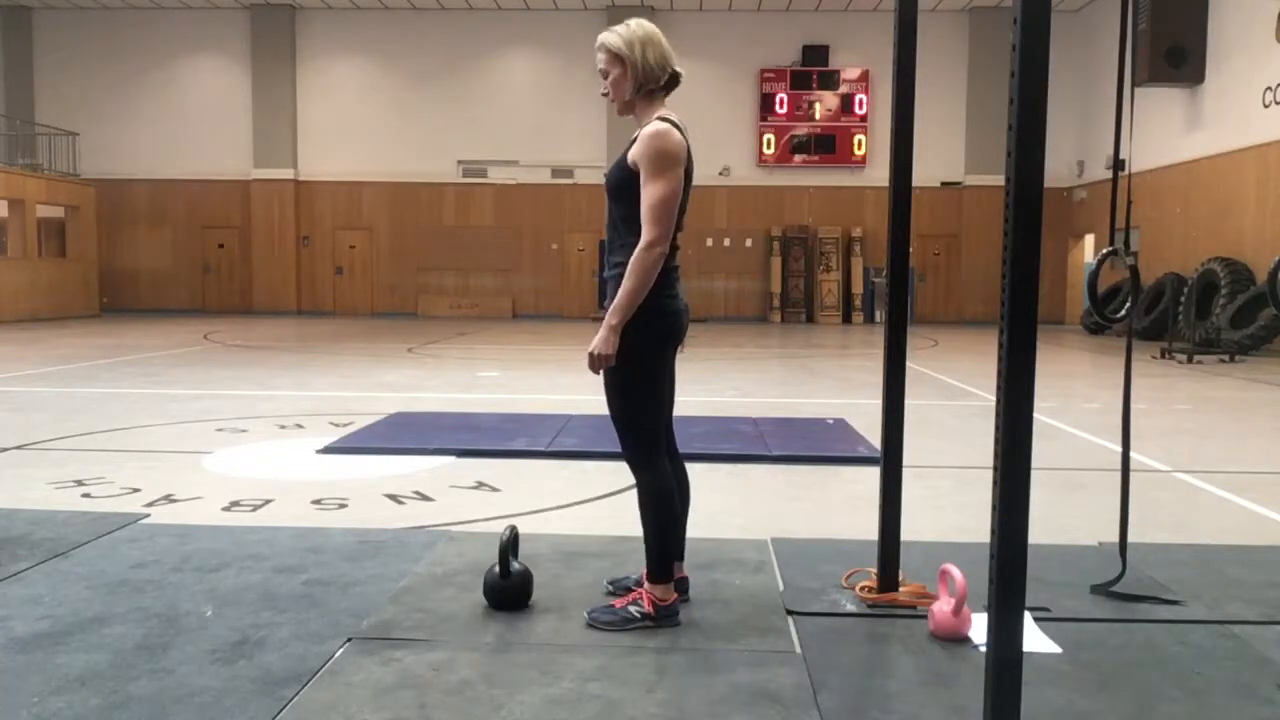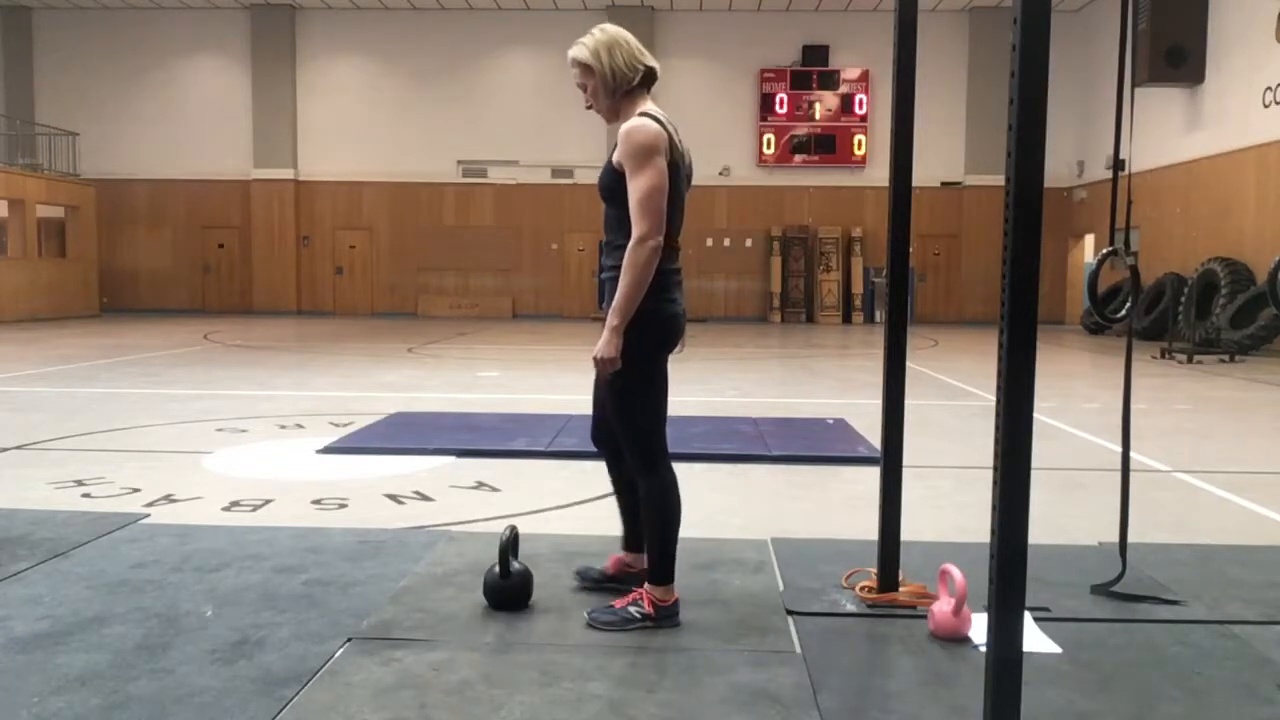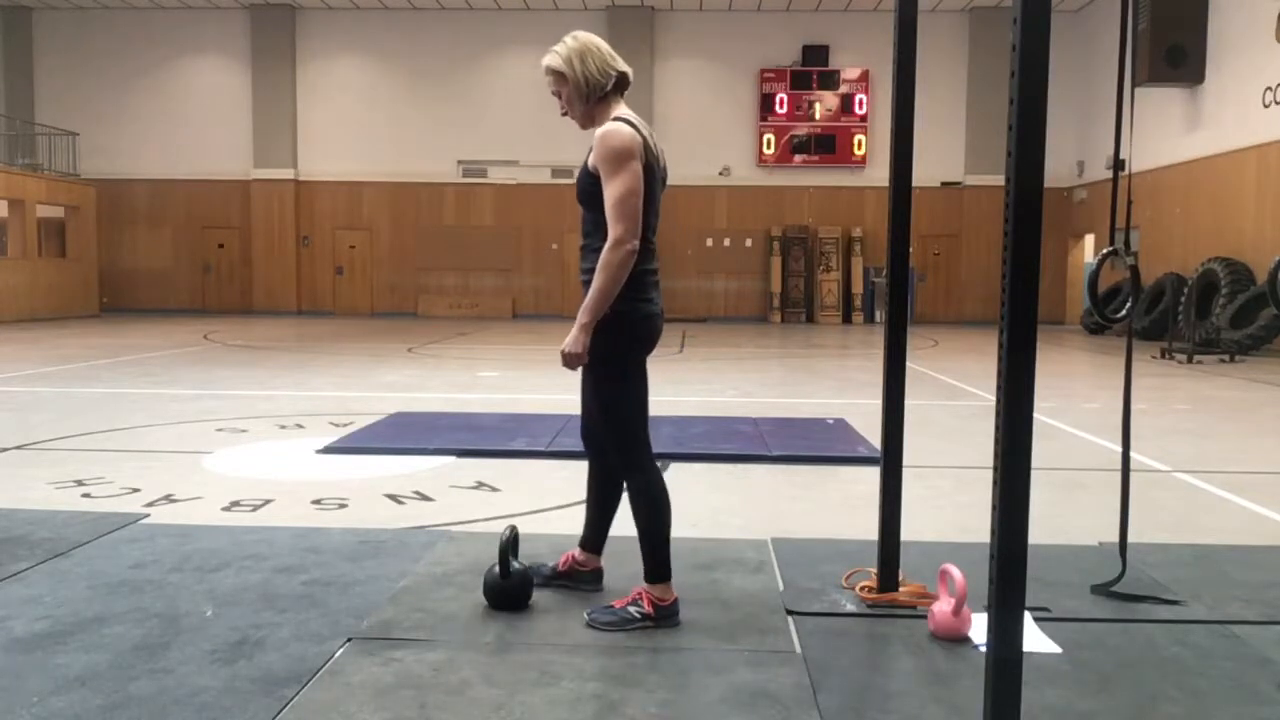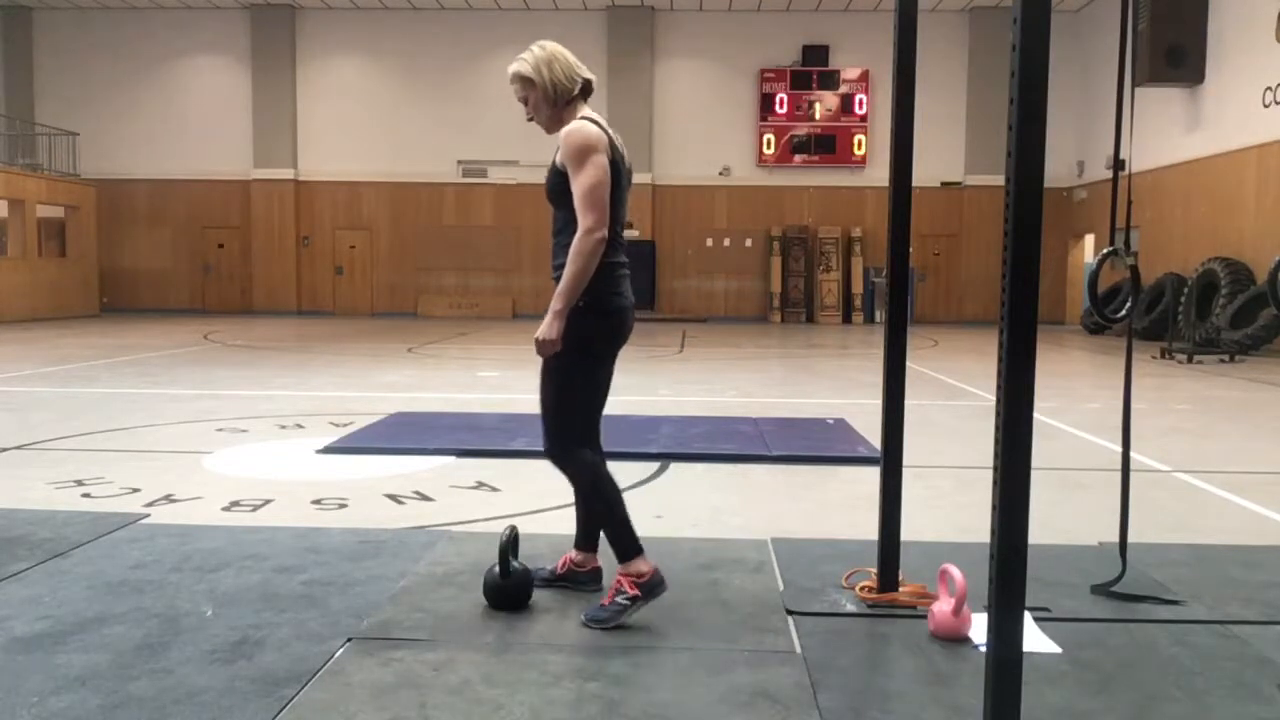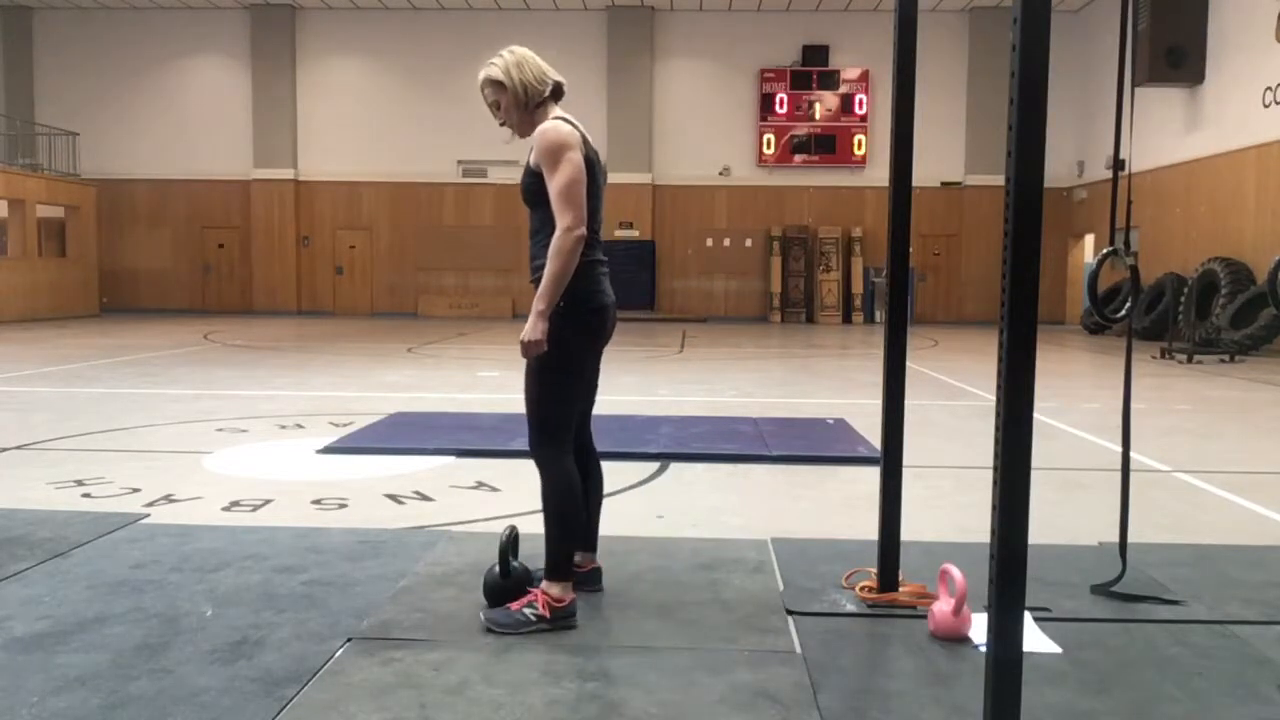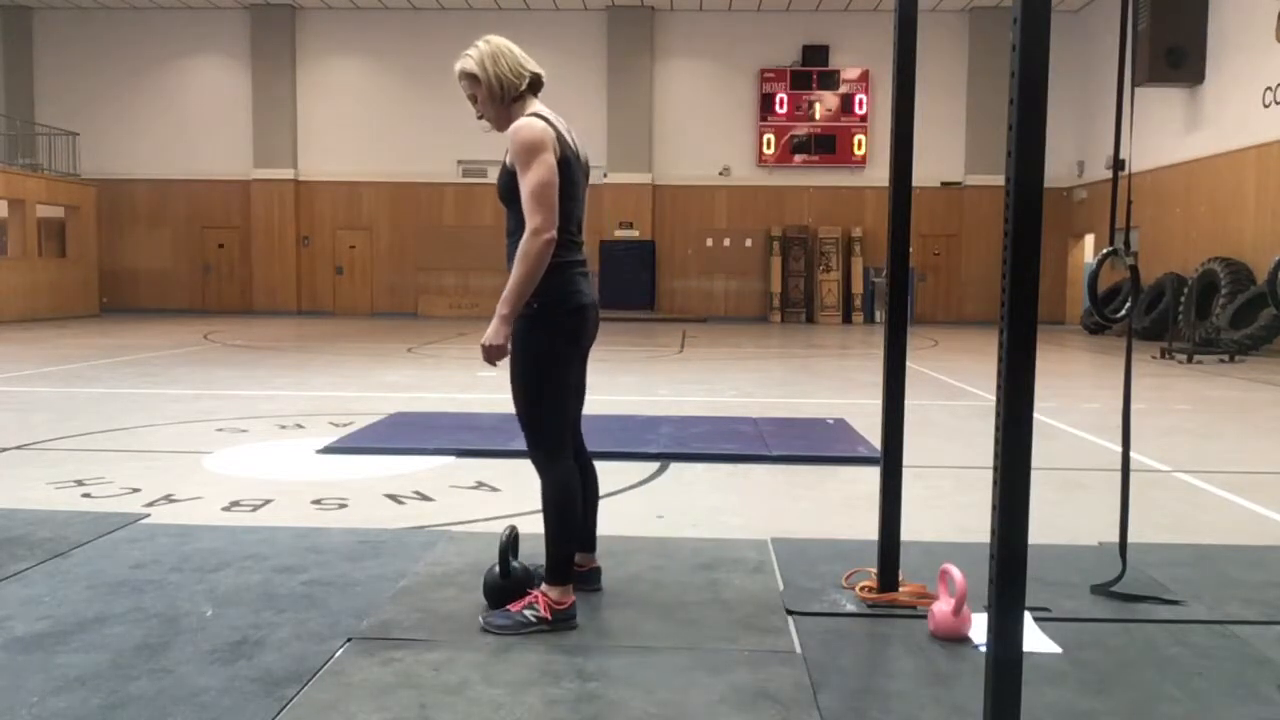
dt=0.4s
person 1, frame 1
left shoulder: (658, 135)
right shoulder: (656, 133)
left elbow: (653, 243)
left wrist: (611, 326)
left hip: (643, 315)
right hip: (653, 310)
left knee: (645, 453)
right knee: (658, 448)
left ankle: (659, 596)
right ankle: (670, 571)
person 1, frame 2
left shoulder: (638, 130)
right shoulder: (654, 129)
left elbow: (646, 240)
left wrist: (613, 328)
left hip: (643, 313)
right hip: (647, 309)
left knee: (644, 451)
right knee: (609, 437)
left ankle: (658, 595)
right ankle: (634, 559)
person 1, frame 3
left shoulder: (614, 134)
right shoulder: (630, 132)
left elbow: (622, 242)
left wrist: (584, 325)
left hip: (621, 314)
right hip: (628, 308)
left knee: (629, 451)
right knee: (601, 440)
left ankle: (659, 594)
right ankle: (586, 558)
person 1, frame 4
left shoulder: (579, 133)
right shoulder: (596, 135)
left elbow: (591, 232)
left wrist: (555, 312)
left hip: (590, 305)
right hip: (604, 302)
left knee: (565, 442)
right knee: (580, 438)
left ankle: (638, 568)
right ankle: (585, 556)
person 1, frame 5
left shoulder: (553, 133)
right shoulder: (568, 136)
left elbow: (571, 230)
left wrist: (540, 313)
left hip: (571, 306)
right hip: (587, 303)
left knee: (551, 447)
right knee: (574, 440)
left ankle: (557, 594)
right ankle: (583, 560)
person 1, frame 6
left shoulder: (528, 130)
right shoulder: (558, 131)
left elbow: (541, 233)
left wrist: (503, 317)
left hip: (549, 308)
right hip: (575, 302)
left knee: (549, 451)
right knee: (566, 443)
left ankle: (556, 596)
right ankle: (582, 561)
